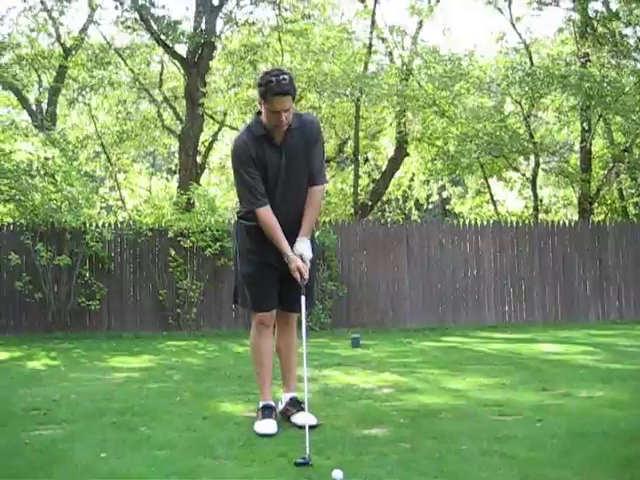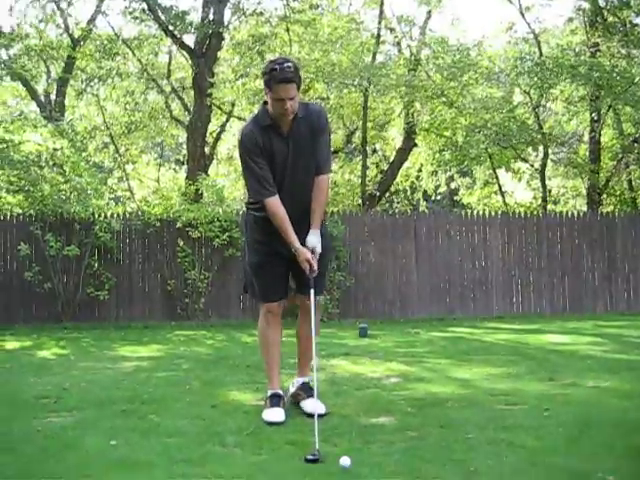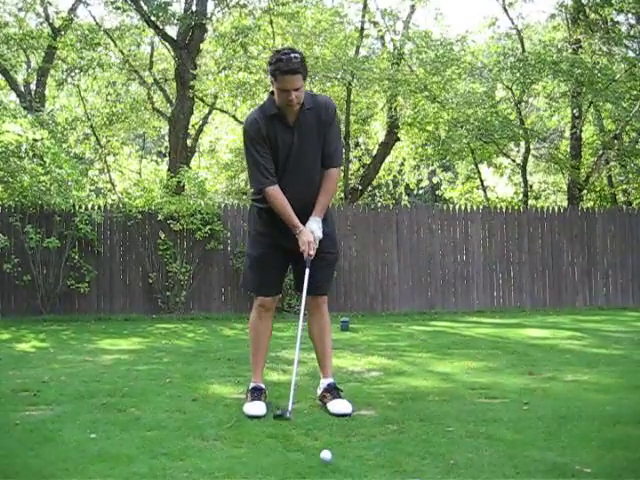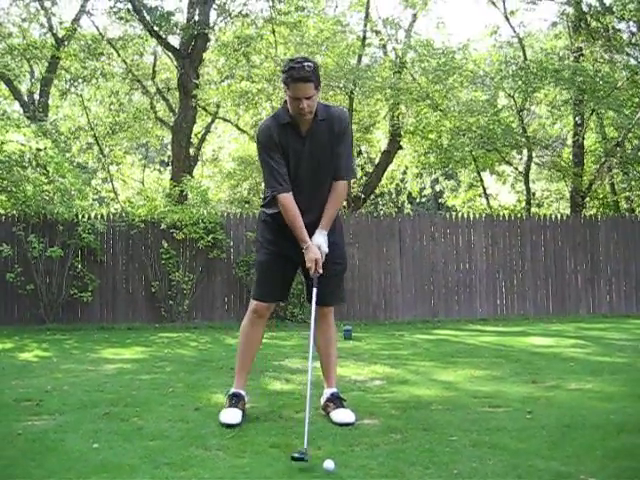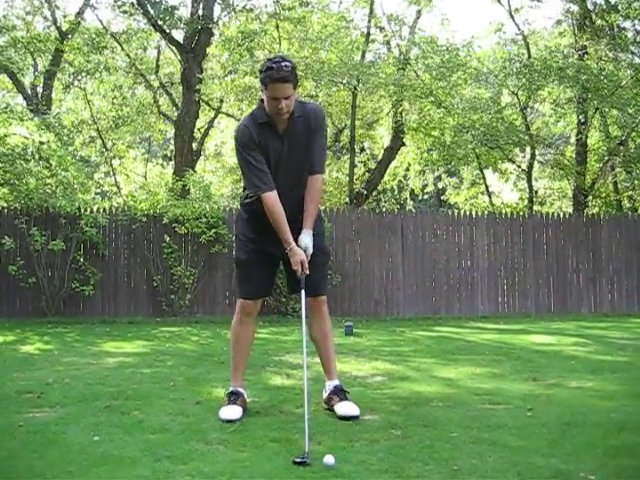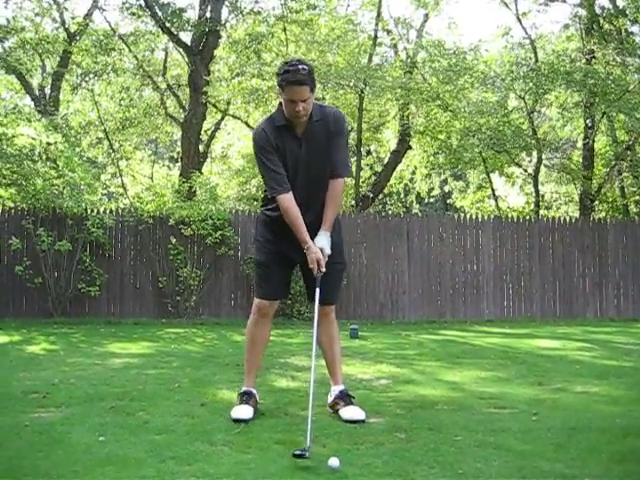
dt=0.5s
person 1, frame 1
left shoulder: (309, 128)
right shoulder: (245, 144)
left elbow: (317, 185)
right elbow: (259, 206)
left wrist: (303, 241)
right wrist: (287, 254)
left hip: (298, 239)
right hip: (258, 239)
left knee: (289, 318)
right knee: (263, 319)
left ankle: (290, 397)
right ankle: (265, 403)
person 1, frame 2
left shoulder: (316, 117)
right shoulder: (251, 135)
left elbow: (322, 176)
right elbow: (268, 196)
left wrist: (313, 233)
right wrist: (295, 247)
left hip: (309, 224)
right hip: (266, 229)
left knee: (311, 302)
right knee: (271, 308)
left ankle: (302, 382)
right ankle: (273, 393)
person 1, frame 3
left shoulder: (325, 110)
right shoulder: (256, 123)
left elbow: (332, 168)
right elbow: (267, 185)
left wrist: (315, 221)
right wrist: (297, 229)
left hip: (316, 219)
right hip: (270, 222)
left knee: (318, 301)
right knee: (265, 303)
left ankle: (327, 384)
right ankle: (256, 385)
person 1, frame 4
left shoulder: (338, 121)
right shoulder: (269, 131)
left elbow: (341, 181)
right elbow: (282, 193)
left wrist: (321, 234)
right wrist: (305, 244)
left hip: (324, 229)
right hip: (278, 230)
left knee: (325, 311)
right knee: (260, 308)
left ankle: (331, 393)
right ankle: (237, 392)
person 1, frame 5
left shoulder: (314, 116)
right shoulder: (247, 131)
left elbow: (316, 176)
right elbow: (266, 192)
left wrist: (306, 233)
right wrist: (289, 246)
left hip: (305, 223)
right hip: (258, 227)
left knee: (317, 303)
right knee: (247, 306)
left ankle: (333, 386)
right ankle: (236, 391)
person 1, frame 6
left shoulder: (333, 121)
right shoulder: (265, 134)
left elbow: (338, 179)
right elbow: (282, 194)
left wrist: (323, 235)
right wrist: (307, 245)
left hip: (323, 228)
right hip: (276, 229)
left knee: (326, 309)
right knee: (263, 307)
left ankle: (338, 391)
right ankle: (248, 391)
